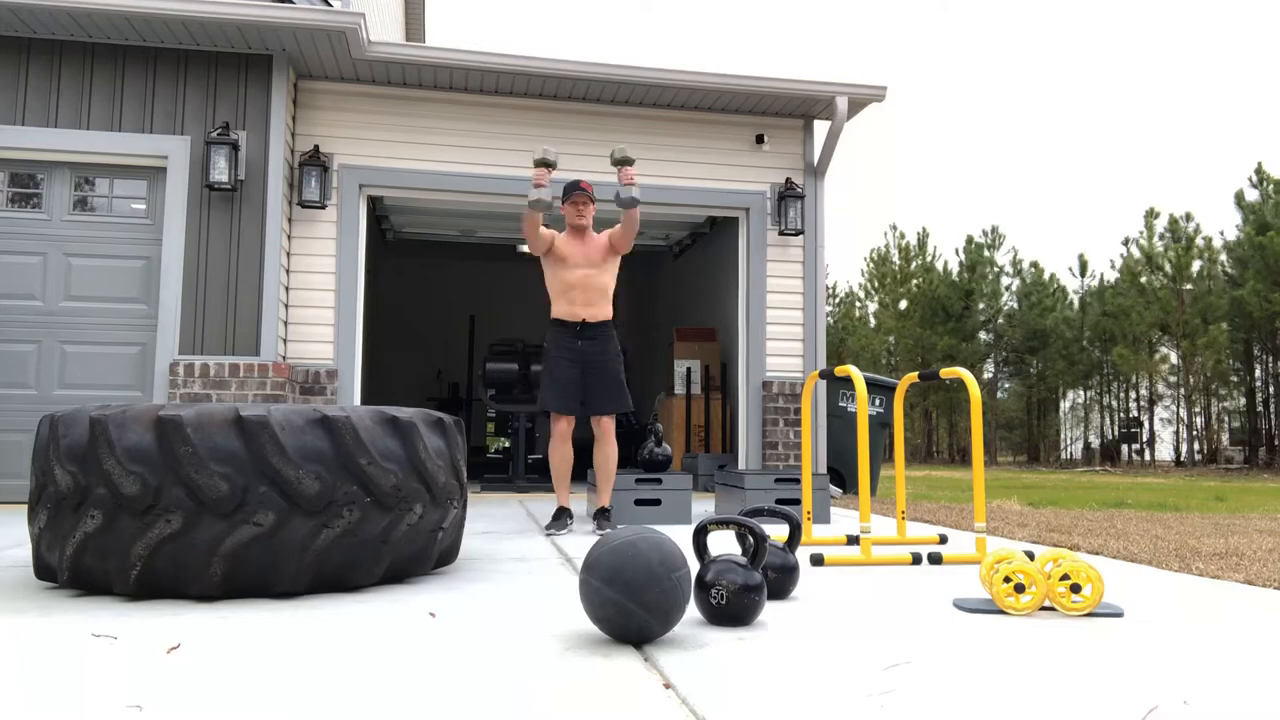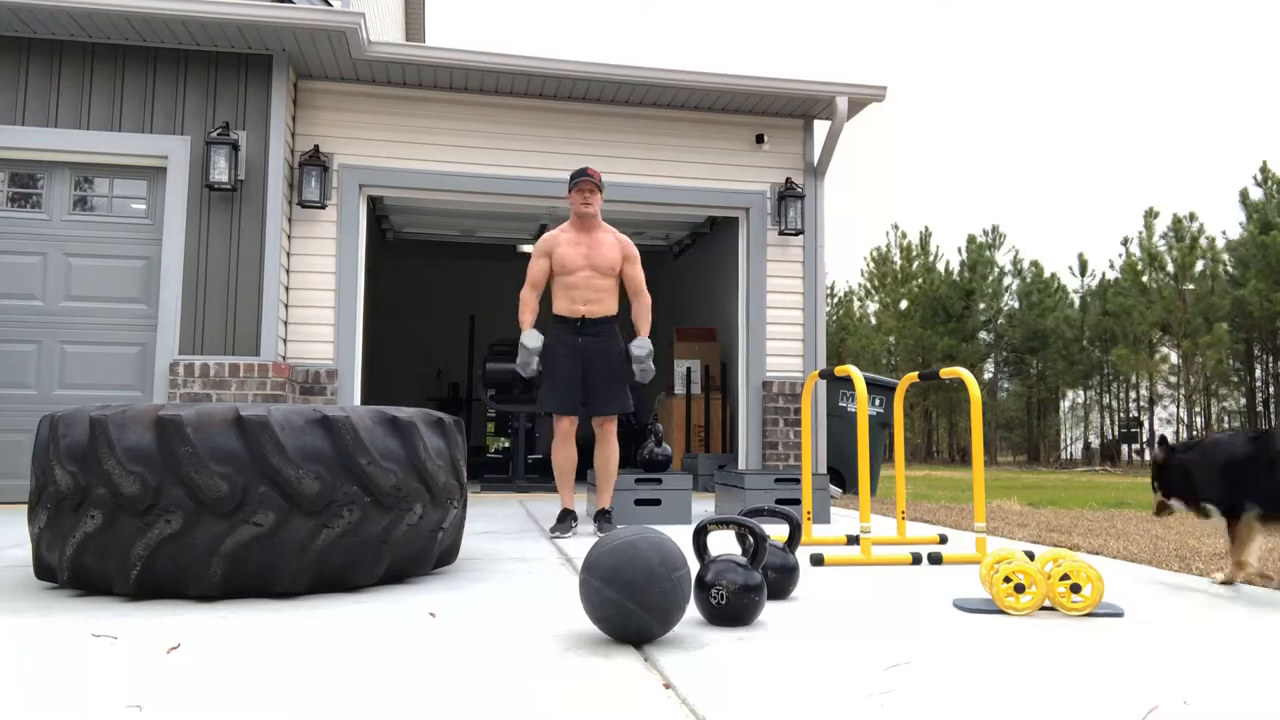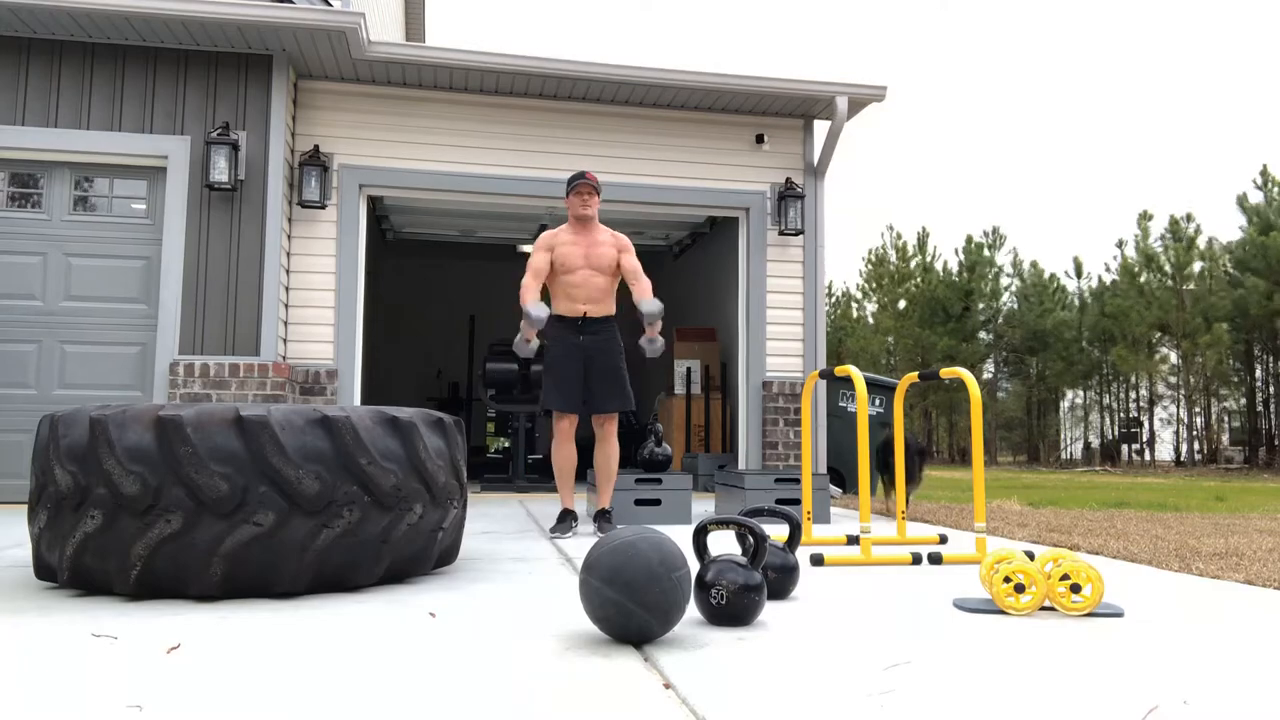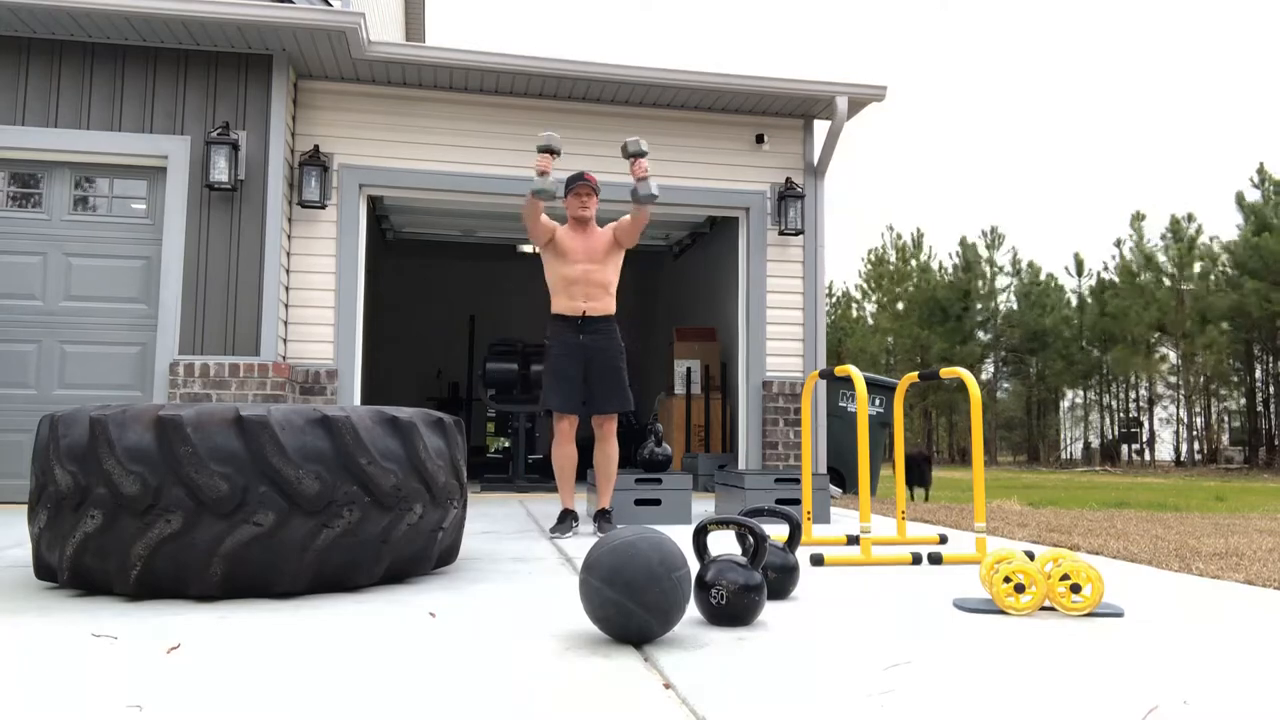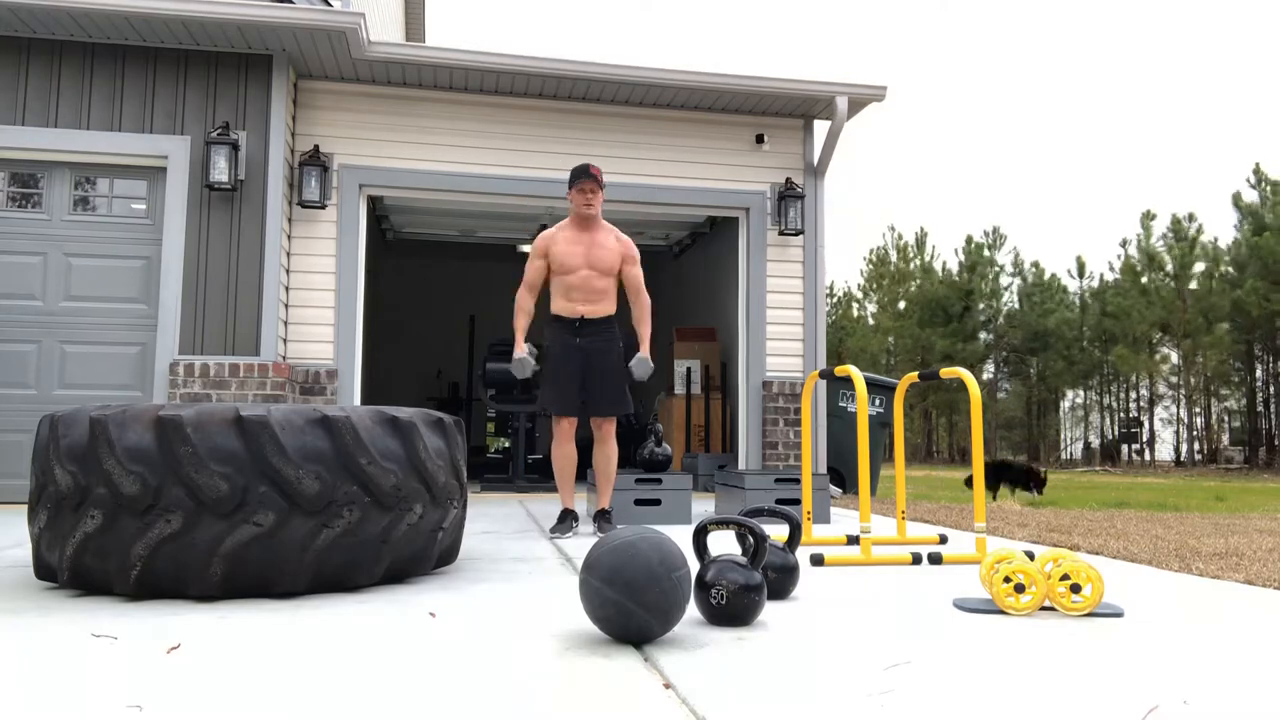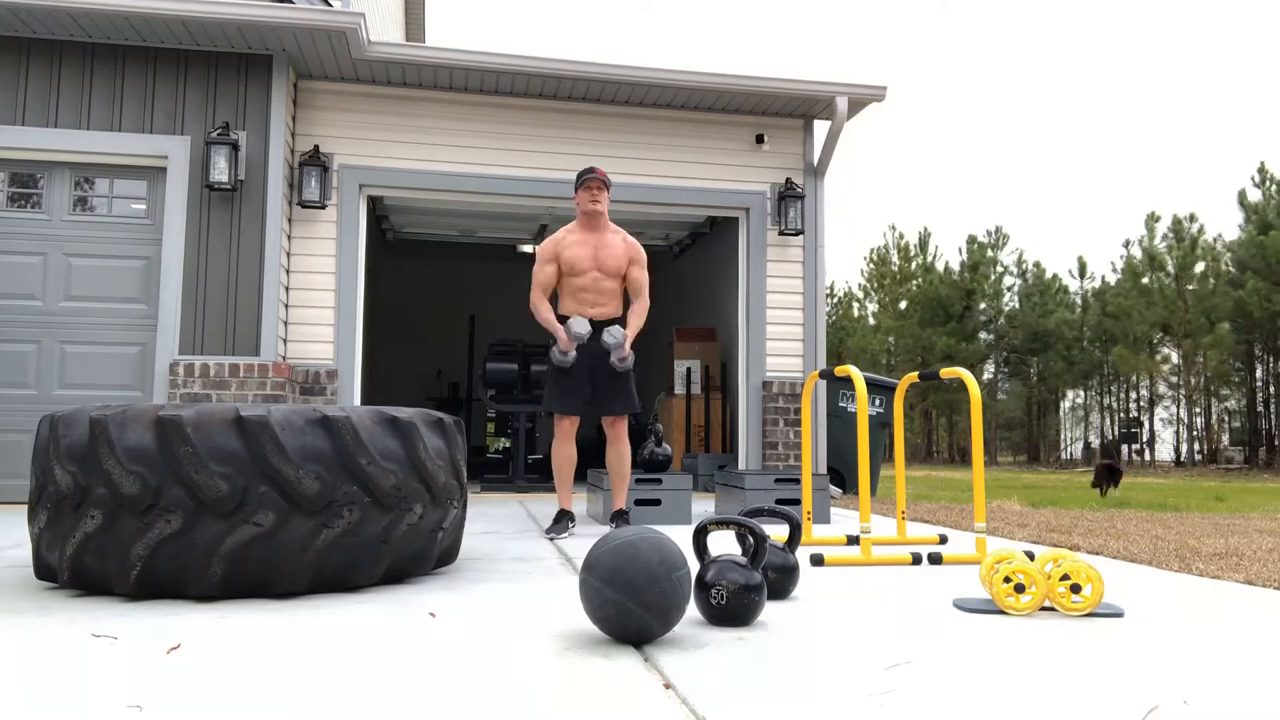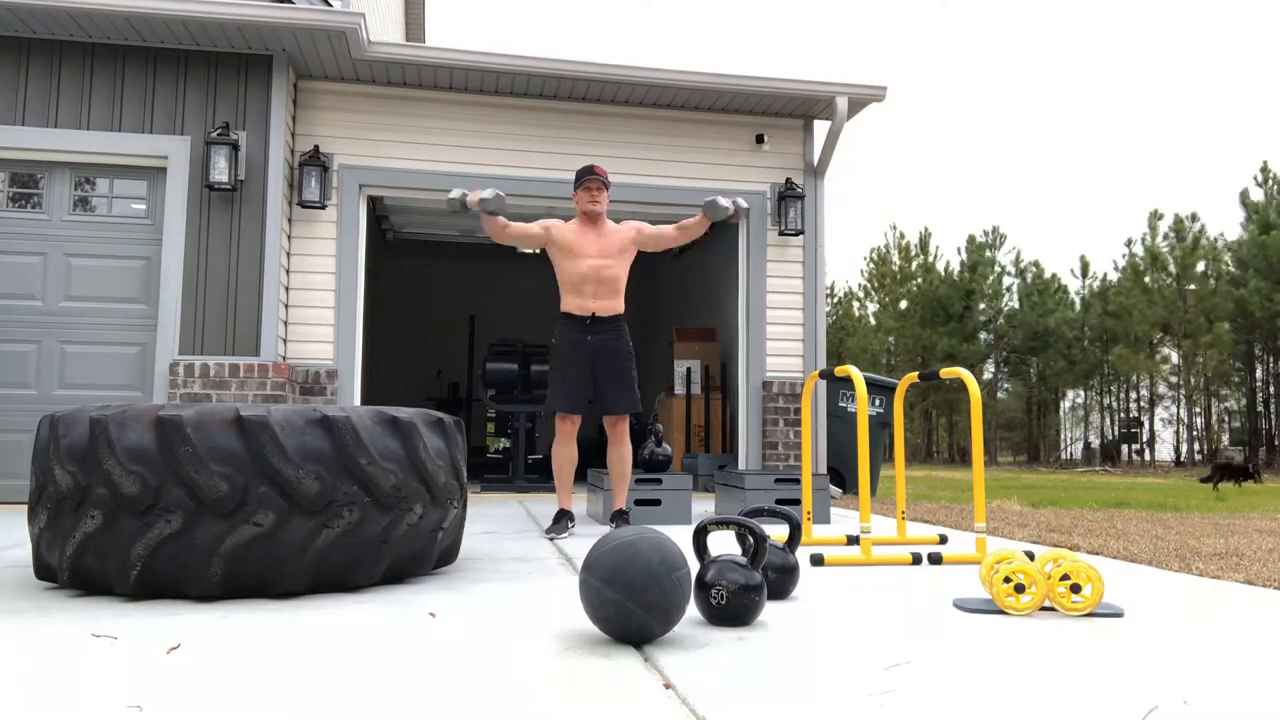
dt=0.2s
person 1, frame 1
left shoulder: (612, 243)
right shoulder: (550, 243)
left elbow: (631, 227)
right elbow: (530, 231)
left hip: (602, 338)
right hip: (563, 338)
left knee: (605, 426)
right knee: (561, 426)
left ankle: (603, 509)
right ankle: (563, 509)
person 1, frame 2
left shoulder: (621, 244)
right shoulder: (550, 242)
left elbow: (639, 295)
right elbow: (531, 290)
left wrist: (643, 340)
right wrist: (526, 334)
left hip: (605, 334)
right hip: (563, 334)
left knee: (606, 427)
right knee: (563, 427)
left ankle: (604, 510)
right ankle: (567, 511)
person 1, frame 3
left shoulder: (618, 242)
right shoulder: (550, 240)
left elbow: (639, 280)
right elbow: (531, 280)
left hip: (604, 334)
right hip: (563, 334)
left knee: (607, 426)
right knee: (563, 425)
left ankle: (604, 511)
right ankle: (567, 511)
person 1, frame 4
left shoulder: (616, 236)
right shoulder: (550, 235)
left elbow: (640, 219)
right elbow: (531, 217)
left hip: (604, 335)
right hip: (562, 334)
left knee: (606, 427)
right knee: (563, 426)
left ankle: (604, 511)
right ankle: (567, 511)
person 1, frame 5
left shoulder: (621, 244)
right shoulder: (548, 241)
left elbow: (639, 297)
right elbow: (527, 292)
left wrist: (645, 348)
right wrist: (520, 342)
left hip: (604, 335)
right hip: (562, 334)
left knee: (605, 428)
right knee: (563, 427)
left ankle: (604, 511)
right ankle: (567, 511)
person 1, frame 6
left shoulder: (629, 245)
right shoulder: (555, 243)
left elbow: (641, 298)
right elbow: (538, 297)
left wrist: (629, 340)
right wrist: (559, 333)
right hip: (569, 338)
left knee: (617, 427)
right knee: (564, 426)
left ankle: (619, 512)
right ankle: (564, 512)
person 1, frame 7
left shoulder: (630, 233)
right shoulder: (554, 232)
left elbow: (679, 235)
right elbow: (503, 233)
left wrist: (707, 216)
right wrist: (485, 210)
left hip: (613, 333)
right hip: (571, 332)
left knee: (618, 426)
right knee: (566, 424)
left ankle: (620, 512)
right ankle: (564, 512)
